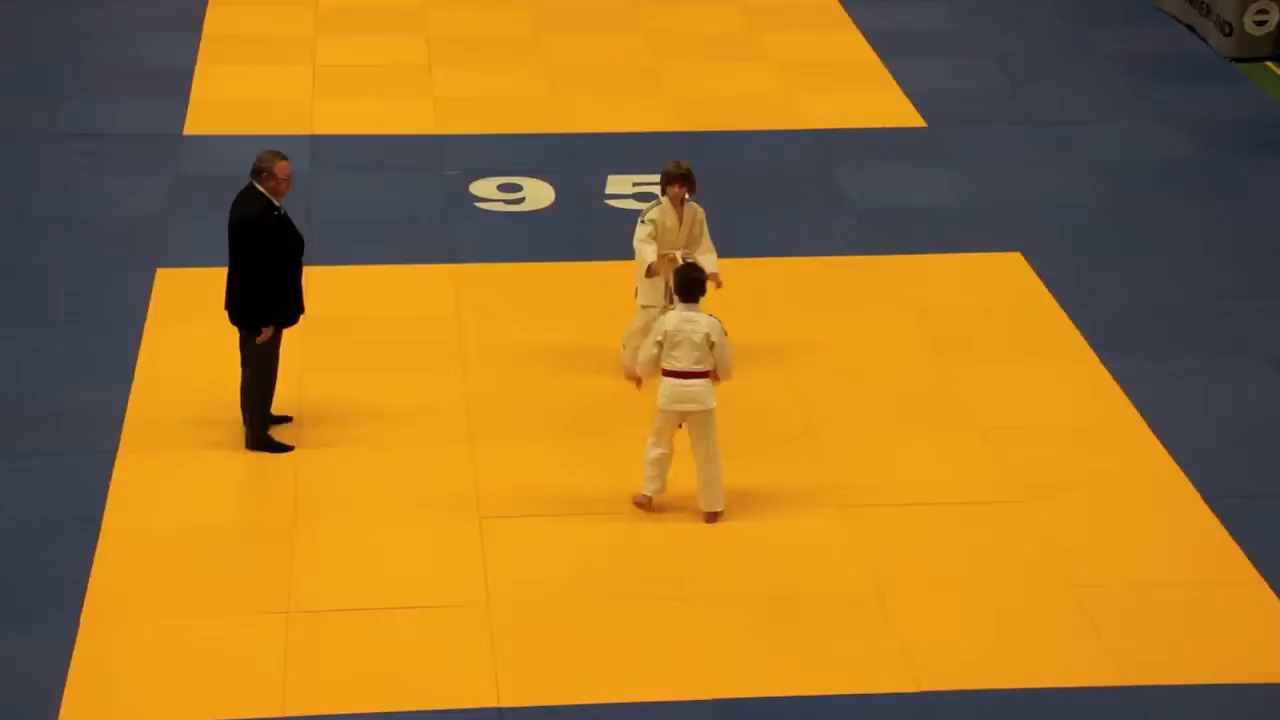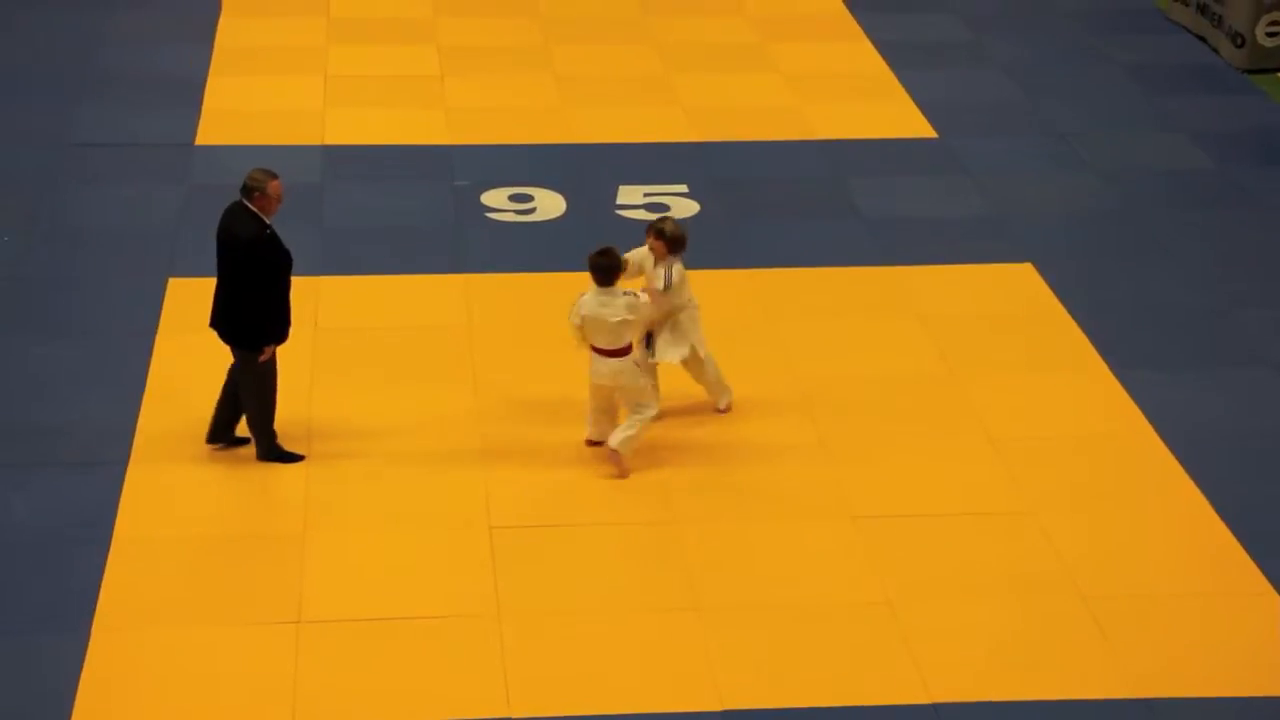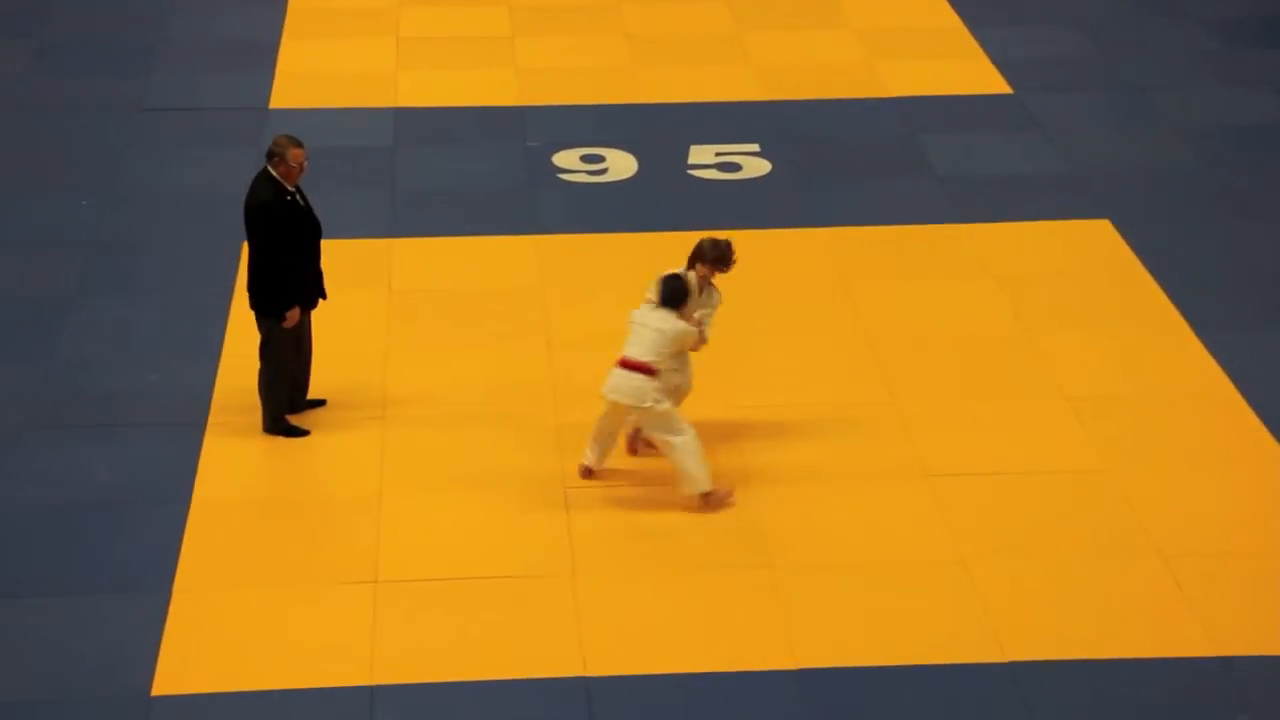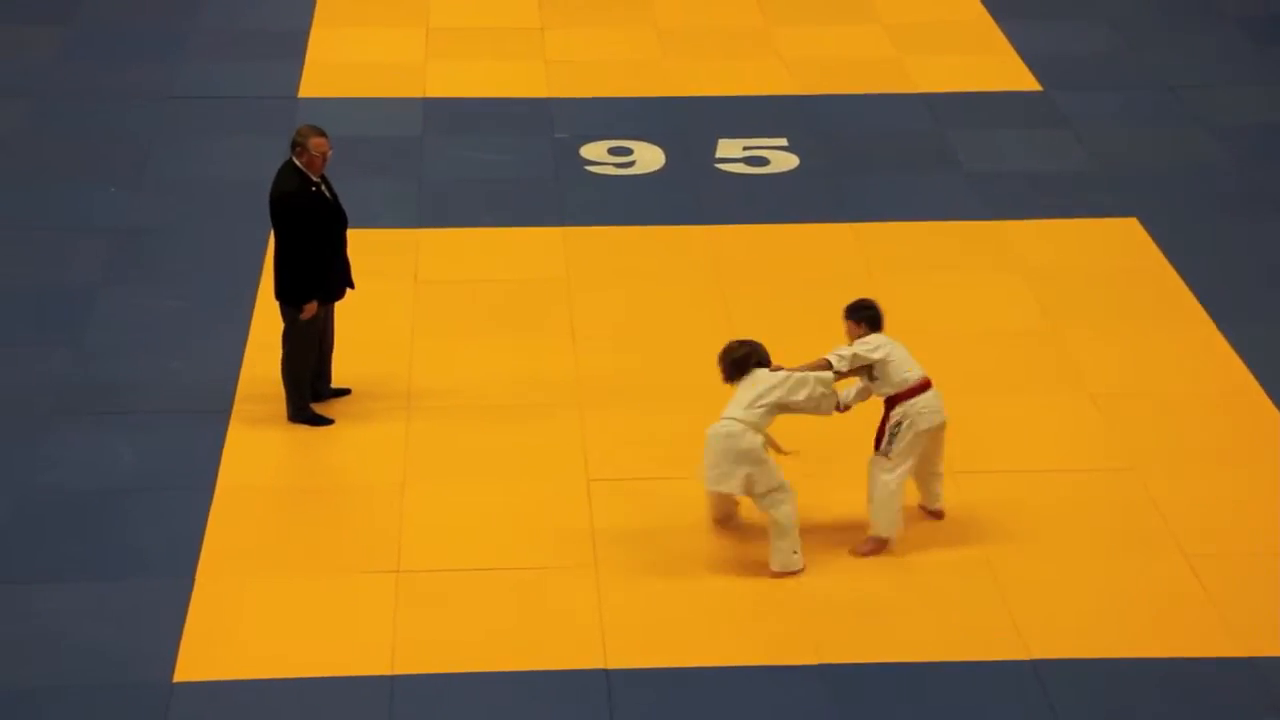
dt=1s
person 1, frame 1
left shoulder: (251, 197)
right shoulder: (257, 215)
right elbow: (258, 272)
right wrist: (266, 319)
left hip: (253, 300)
right hip: (258, 306)
left knee: (257, 364)
right knee: (261, 367)
left ankle: (256, 414)
right ankle: (257, 434)
person 1, frame 2
left shoulder: (235, 212)
right shoulder: (253, 236)
right elbow: (257, 293)
right wrist: (267, 337)
left hip: (235, 315)
right hip: (250, 323)
left knee: (242, 374)
right knee: (260, 383)
left ankle: (220, 431)
right ankle: (267, 446)
person 1, frame 3
left shoulder: (282, 183)
right shoulder: (266, 200)
right elbow: (271, 259)
right wrist: (289, 303)
left hip: (294, 285)
right hip: (277, 294)
left knee: (299, 347)
right knee: (278, 353)
left ankle: (295, 399)
right ankle: (274, 418)
person 1, frame 4
left shoulder: (311, 173)
right shoulder: (290, 191)
right elbow: (295, 250)
right wrist: (307, 295)
left hip: (320, 275)
right hip: (302, 283)
left knee: (322, 338)
right knee: (301, 344)
left ankle: (319, 388)
right ankle: (299, 408)
person 2, frame 1
left shoulder: (665, 321)
right shoulder: (712, 324)
left elbow: (646, 360)
right elbow: (725, 365)
left wrist: (640, 372)
right wrist: (716, 375)
left hip: (671, 390)
right hip: (701, 392)
left knee: (659, 444)
right knee: (707, 451)
left ankle: (649, 495)
right ankle: (711, 507)
person 2, frame 2
left shoulder: (585, 301)
right shoulder: (630, 300)
left elbow: (577, 327)
right elbow: (644, 314)
left hip: (598, 363)
right hip: (625, 366)
left knee: (601, 402)
right knee: (645, 407)
left ankle: (596, 435)
right ankle: (616, 447)
person 2, frame 3
left shoulder: (639, 314)
right shoulder: (681, 328)
right elbow: (692, 342)
right wrist: (694, 329)
left hip: (618, 380)
right hip: (642, 388)
left knee: (608, 426)
right knee: (681, 436)
left ankle: (590, 464)
right ankle: (705, 491)
person 2, frame 4
left shoulder: (869, 345)
right shoulder: (876, 348)
left elbow: (830, 364)
right elbow: (863, 388)
left wrist: (790, 371)
right wrist: (838, 402)
left hip: (912, 412)
right hip: (926, 404)
left knee: (884, 470)
right knee: (925, 463)
left ankle: (880, 536)
right ankle: (934, 506)
person 3, frame 1
left shoulder: (696, 213)
right shoulder: (653, 211)
left elbow: (701, 244)
right elbow: (642, 241)
left wrist: (711, 269)
right wrist: (653, 263)
left hip: (679, 269)
right hip: (652, 269)
right knee: (648, 317)
right ankle: (631, 361)
person 3, frame 2
left shoulder: (672, 273)
right shoulder: (647, 253)
left elbow: (660, 306)
right elbow: (629, 262)
right wrist: (621, 263)
left hip: (680, 319)
right hip: (659, 316)
left knee: (696, 362)
right knee: (647, 361)
left ankle: (722, 397)
person 3, frame 3
left shoulder: (711, 292)
left elbow: (702, 323)
right elbow: (653, 304)
left wrist: (701, 336)
left knee: (681, 385)
left ankle: (642, 432)
right ankle: (638, 433)
person 3, frame 4
left shoulder: (744, 385)
right shoulder: (778, 380)
right elbow: (816, 385)
left hip: (717, 438)
right hip: (741, 443)
left knee: (723, 479)
right knee: (779, 500)
left ankle: (722, 514)
right ankle: (785, 562)
